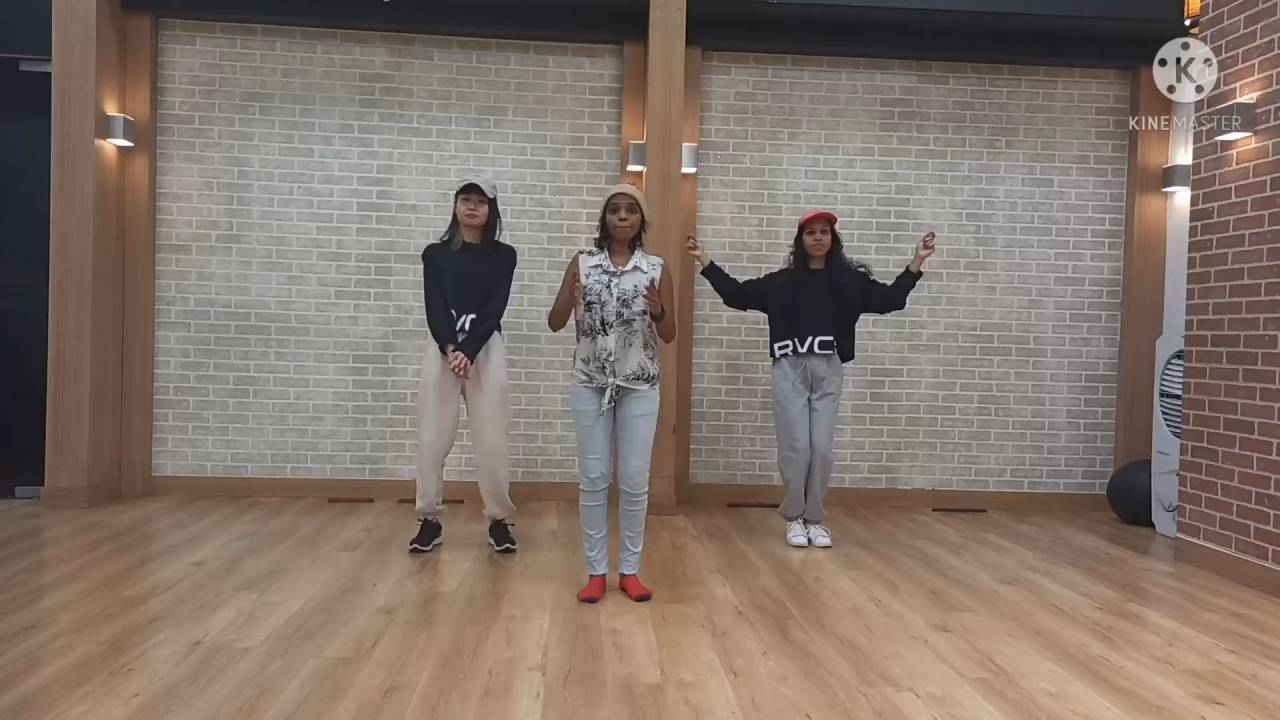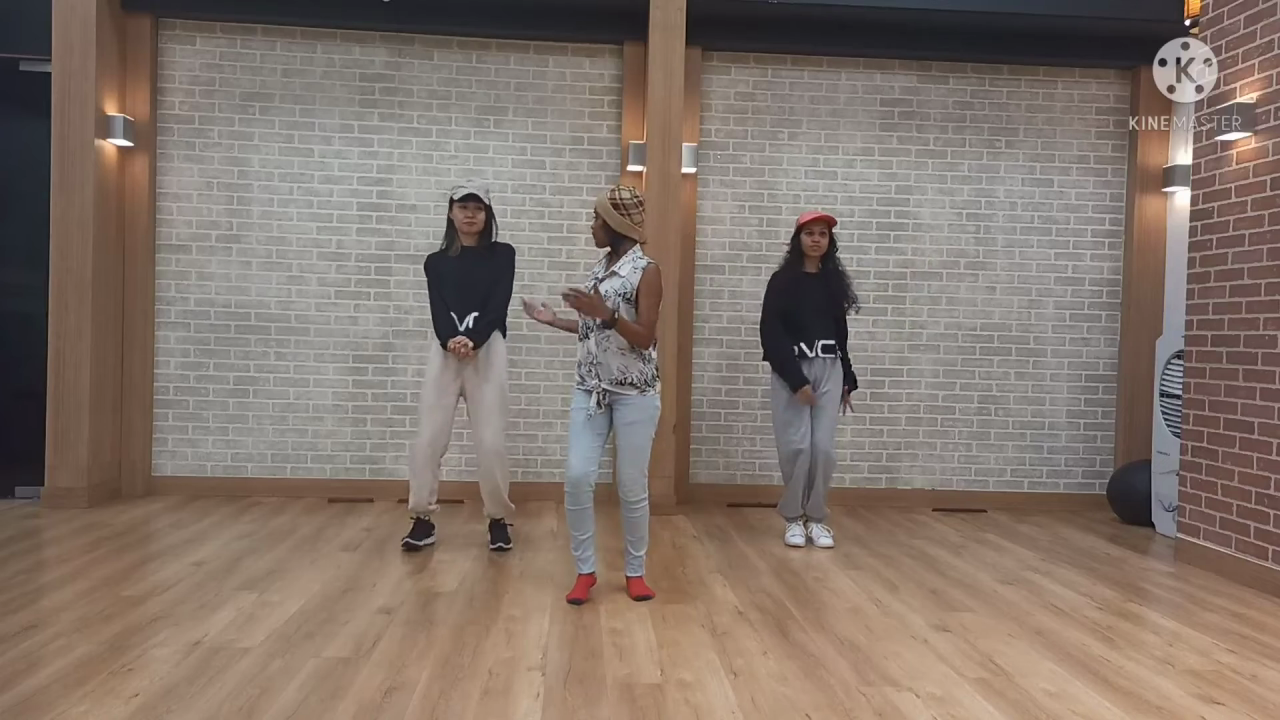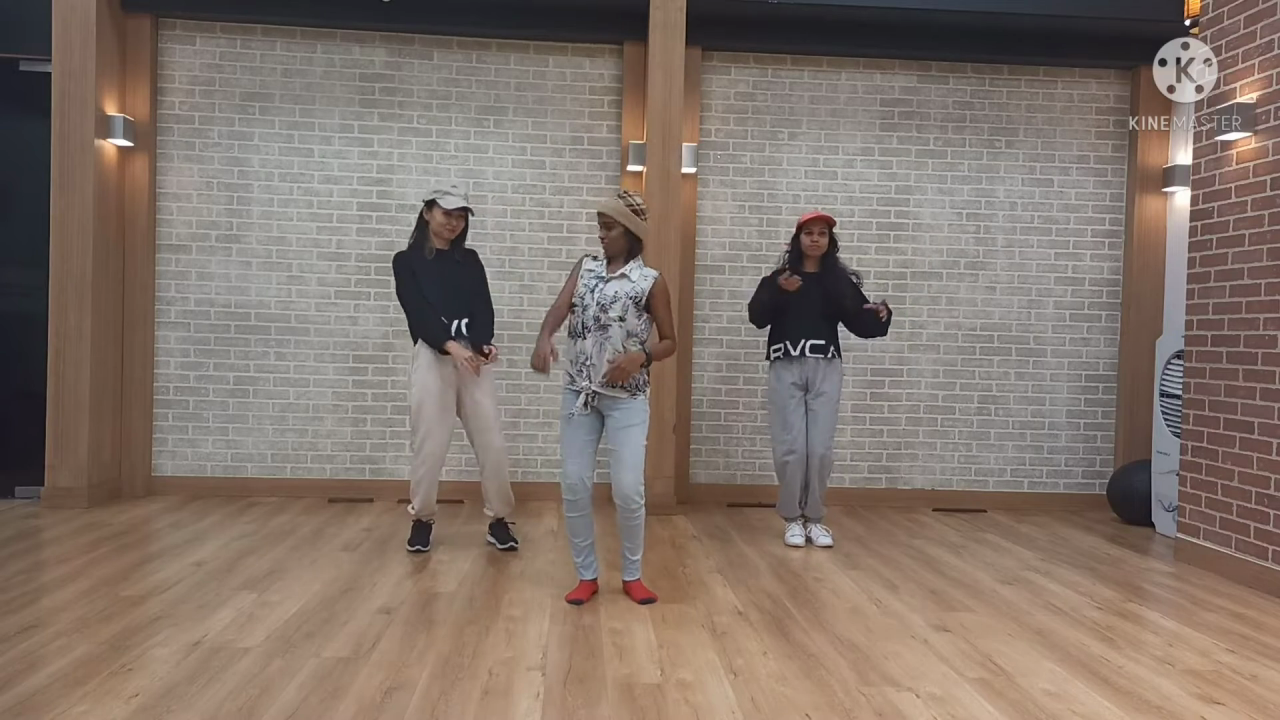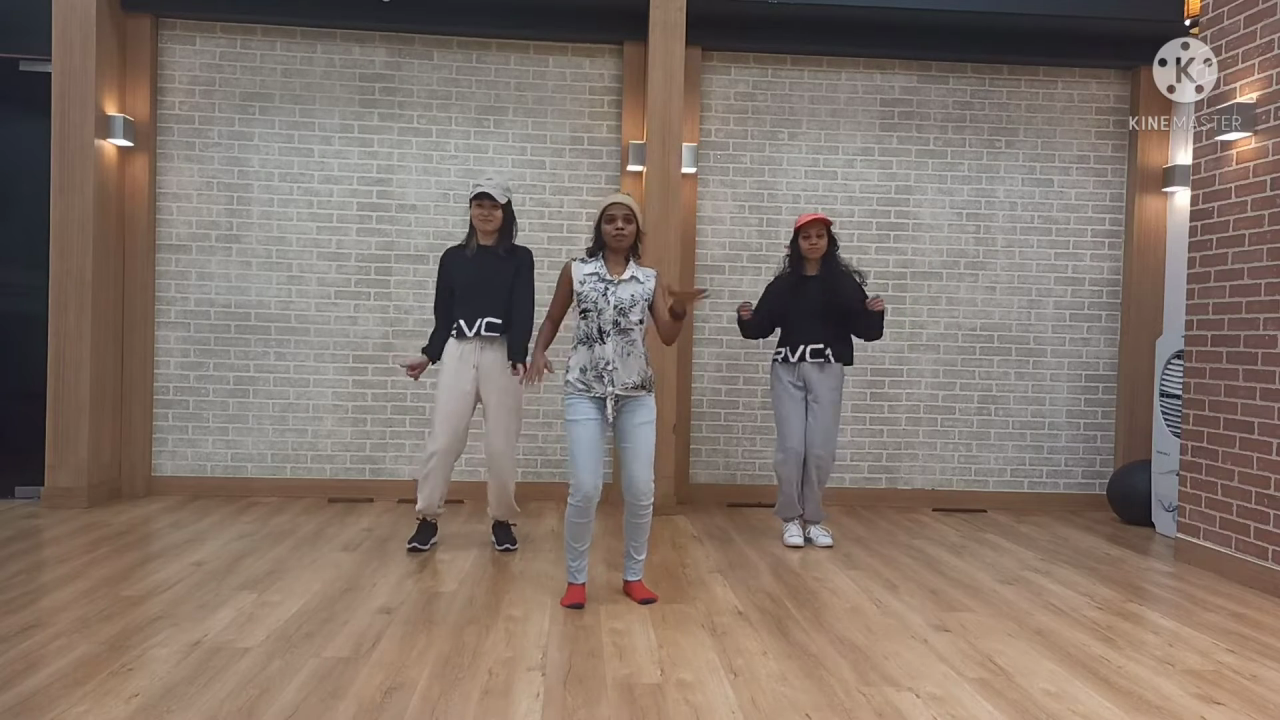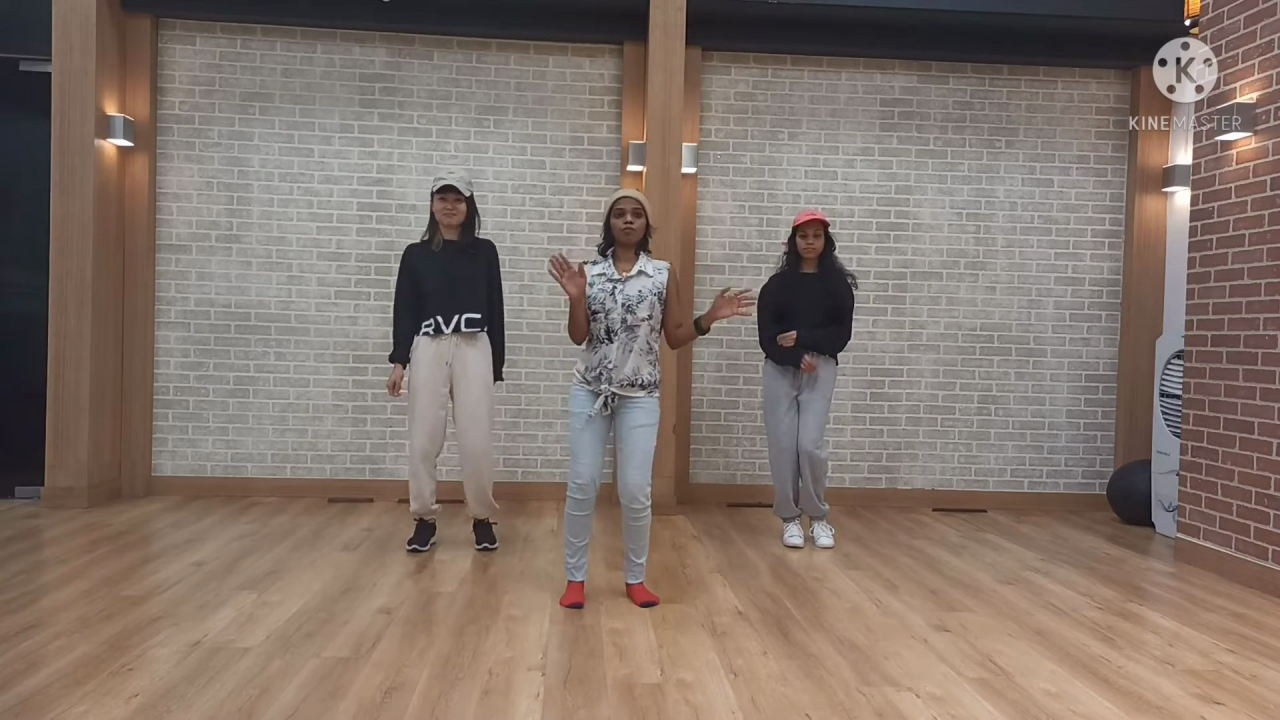
dt=1s
person 1, frame 1
left shoulder: (656, 269)
right shoulder: (582, 263)
left elbow: (669, 334)
right elbow: (554, 323)
left wrist: (656, 312)
right wrist: (568, 302)
left hip: (640, 385)
right hip: (591, 384)
left knee: (634, 479)
right knee: (593, 477)
left ankle: (629, 570)
right ankle: (596, 571)
person 1, frame 2
left shoulder: (645, 271)
right shoulder: (599, 269)
left elbow: (646, 336)
left wrist: (604, 313)
right wrist: (554, 319)
left hip: (635, 392)
right hip: (591, 389)
left knee: (631, 485)
right knee: (577, 476)
left ankle: (635, 571)
right ankle: (585, 570)
person 1, frame 3
left shoulder: (652, 282)
right shoulder: (585, 267)
left elbow: (668, 343)
right elbow: (558, 311)
left wrist: (640, 357)
right wrist: (543, 339)
left hip: (627, 397)
right hip: (578, 391)
left knee: (627, 490)
right knee: (574, 486)
left ankle: (632, 575)
right ankle: (586, 575)
person 1, frame 4
left shoulder: (650, 280)
right shoulder: (576, 271)
left elbow: (668, 337)
right elbow: (551, 323)
left wrist: (679, 312)
right wrist: (538, 353)
left hip: (636, 395)
right hip: (585, 395)
left knee: (640, 489)
right knee: (585, 490)
left ankle: (633, 575)
right ankle: (576, 578)
person 1, frame 5
left shoulder: (663, 273)
right shoulder: (589, 271)
left elbow: (676, 338)
right elbow: (578, 337)
left wrist: (711, 317)
right wrist: (573, 298)
left hip: (639, 394)
right hip: (588, 390)
left knee: (635, 491)
right knee: (581, 484)
left ankle: (635, 577)
right ankle: (575, 577)
person 2, frame 1
left shoulder: (503, 255)
right shoulder: (435, 254)
left elbow: (495, 309)
right elbow: (433, 308)
left wrist: (468, 351)
right wrist: (450, 349)
left hip: (486, 350)
right hip: (442, 349)
left knee: (492, 439)
right knee: (433, 439)
left ankle: (499, 521)
right ankle: (430, 521)
person 2, frame 2
left shoulder: (502, 255)
right shoulder: (436, 261)
left elbow: (498, 305)
right elbow: (437, 309)
left wrist: (472, 341)
right wrist: (451, 341)
left hip: (488, 349)
right hip: (444, 350)
left knee: (491, 441)
right knee: (429, 438)
left ankle: (498, 520)
right ankle: (423, 520)
person 2, frame 3
left shoulder: (470, 261)
right shoulder: (407, 261)
left elbow: (482, 308)
right elbow: (417, 312)
left wrist: (485, 344)
right wrist: (449, 347)
left hip: (472, 356)
right hip: (432, 356)
left knee: (492, 443)
right knee: (429, 444)
left ankle: (499, 521)
right ankle: (422, 520)
person 2, frame 4
left shoulder: (520, 258)
right shoulder: (453, 258)
left elbow: (523, 310)
right elbow: (444, 313)
left wrist: (518, 356)
right wrist: (430, 354)
left hip: (500, 354)
right hip: (459, 353)
left knee: (501, 445)
right knee: (443, 441)
left ankle: (502, 521)
right ankle: (428, 520)
person 2, frame 5
left shoulder: (485, 252)
right shoulder: (416, 254)
left elbow: (494, 309)
right elbow: (405, 310)
left wrist: (496, 362)
right wrist: (398, 362)
left hip: (473, 350)
right hip: (428, 350)
left knee: (476, 442)
right knee: (423, 441)
left ankle: (483, 519)
right ankle: (425, 521)
person 3, frame 1
left shoulder: (849, 279)
right shoulder: (784, 281)
left elbow: (887, 300)
right elbow: (739, 295)
left wrist: (915, 266)
right wrist: (707, 264)
left hip: (829, 370)
right hip: (790, 369)
left knee: (822, 448)
right knee: (795, 447)
left ankle: (815, 519)
right ankle: (794, 518)
person 3, frame 2
left shoulder: (834, 282)
right shoulder: (782, 281)
left elbow: (839, 333)
right elbow: (772, 334)
left wrist: (848, 381)
right wrist: (796, 381)
left hip: (828, 371)
right hip: (790, 371)
left knee: (823, 449)
right knee: (796, 446)
left ankle: (815, 518)
right ankle: (793, 518)
person 3, frame 3
left shoulder: (841, 280)
right shoulder: (779, 278)
left elbow: (863, 325)
right elbow: (757, 316)
left wrist: (881, 316)
right wrist: (779, 292)
left hip: (826, 368)
right hip: (786, 367)
left knee: (820, 448)
right knee: (789, 447)
left ankle: (814, 518)
right ankle: (792, 518)
person 3, frame 4
left shoulder: (845, 281)
right shoulder: (783, 284)
left elbow: (864, 330)
right elbow: (762, 326)
left wrist: (875, 312)
right wrist: (747, 318)
left hip: (827, 370)
right hip: (787, 369)
left knee: (821, 449)
right knee: (791, 447)
left ankle: (813, 518)
right ankle: (791, 519)
person 3, frame 5
left shoulder: (837, 282)
right shoulder: (779, 282)
left elbow: (841, 333)
right elbow: (766, 331)
left wrist: (804, 339)
right wrist: (796, 356)
left hip: (820, 368)
right hip: (780, 368)
left knee: (810, 444)
right knee: (783, 445)
left ankle: (819, 517)
right ankle: (790, 518)
